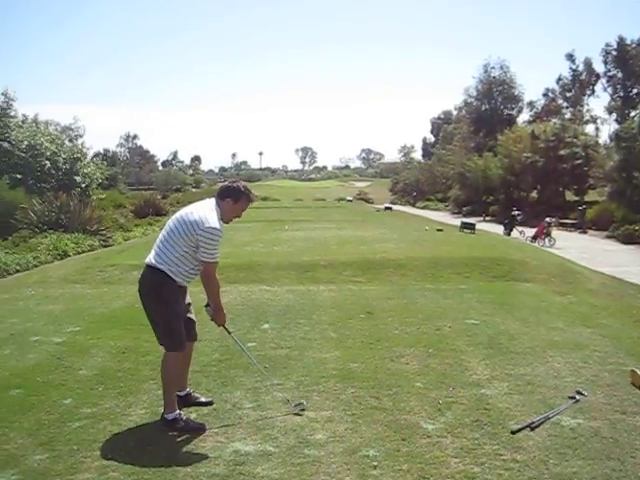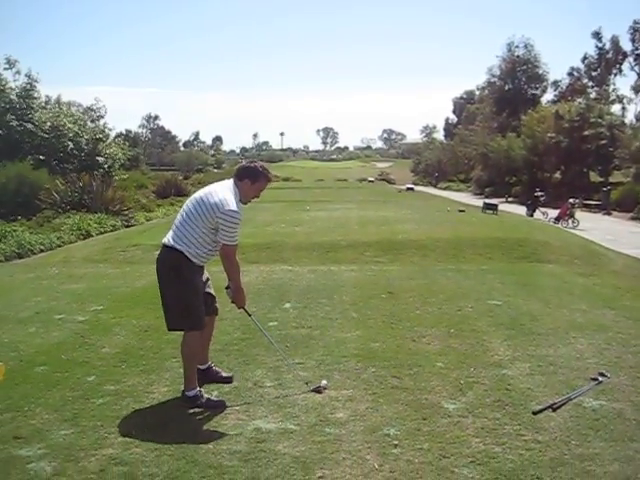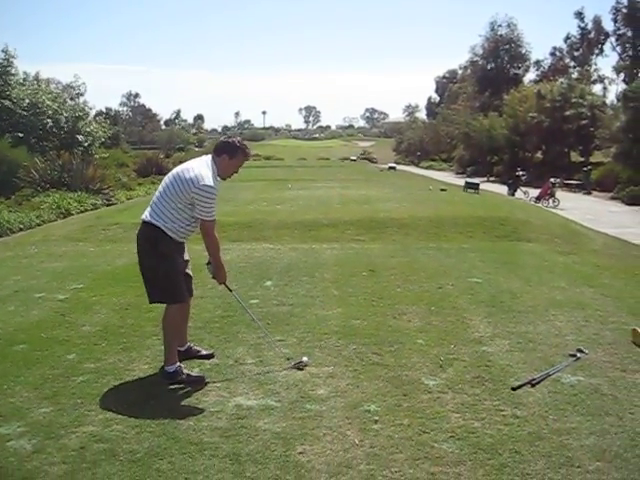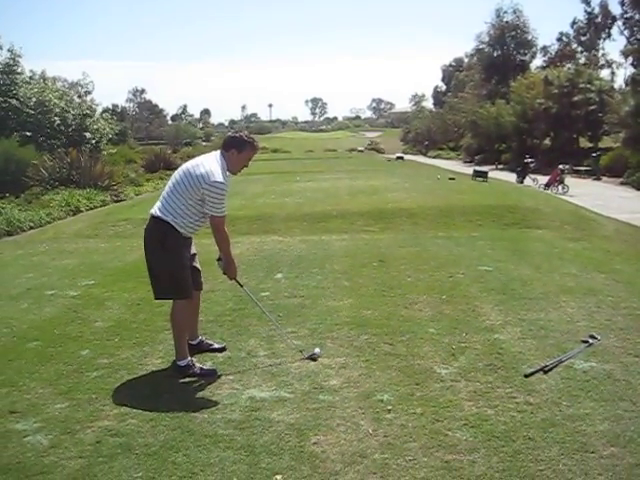
dt=0.7s
person 1, frame 1
left shoulder: (202, 208)
right shoulder: (211, 226)
left elbow: (203, 269)
right elbow: (209, 274)
left wrist: (212, 303)
right wrist: (217, 308)
left hip: (169, 280)
right hip: (161, 283)
left knee: (187, 337)
right knee: (175, 346)
left ankle: (182, 392)
right ankle: (170, 413)
person 1, frame 2
left shoulder: (220, 189)
right shoulder: (230, 208)
left elbow: (223, 251)
right elbow: (229, 257)
left wrist: (232, 284)
right wrist: (238, 289)
left hip: (186, 260)
right hip: (179, 263)
left knee: (208, 312)
right knee: (194, 326)
left ankle: (203, 367)
right ankle: (191, 391)
person 1, frame 3
left shoulder: (200, 166)
right shoulder: (205, 183)
left elbow: (203, 227)
right elbow: (208, 232)
left wrist: (213, 260)
right wrist: (218, 266)
left hip: (168, 237)
right hip: (158, 239)
left knee: (184, 295)
right knee: (175, 300)
left ankle: (182, 346)
right ankle: (171, 367)
person 1, frame 4
left shoulder: (209, 162)
right shoulder: (216, 179)
left elbow: (214, 224)
right elbow: (219, 228)
left wrist: (223, 254)
right wrist: (229, 261)
left hip: (176, 232)
right hip: (166, 234)
left knee: (194, 288)
right knee: (182, 295)
left ankle: (194, 340)
right ankle: (182, 360)
